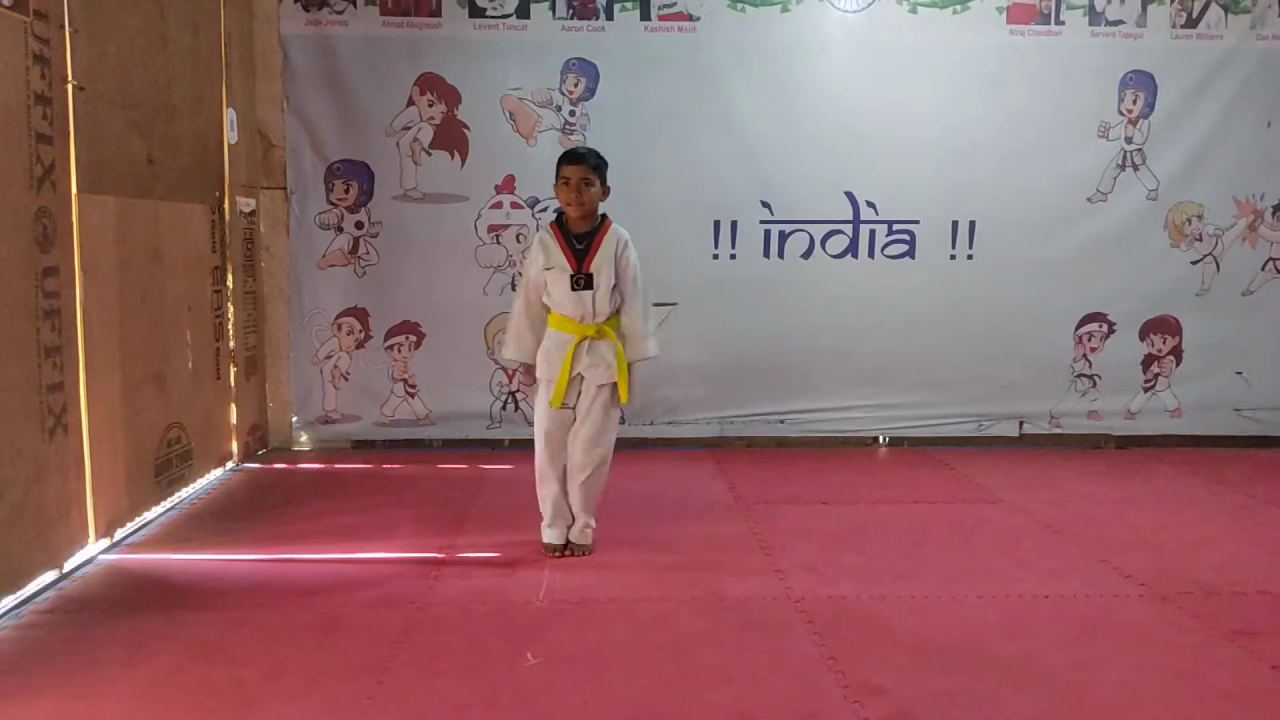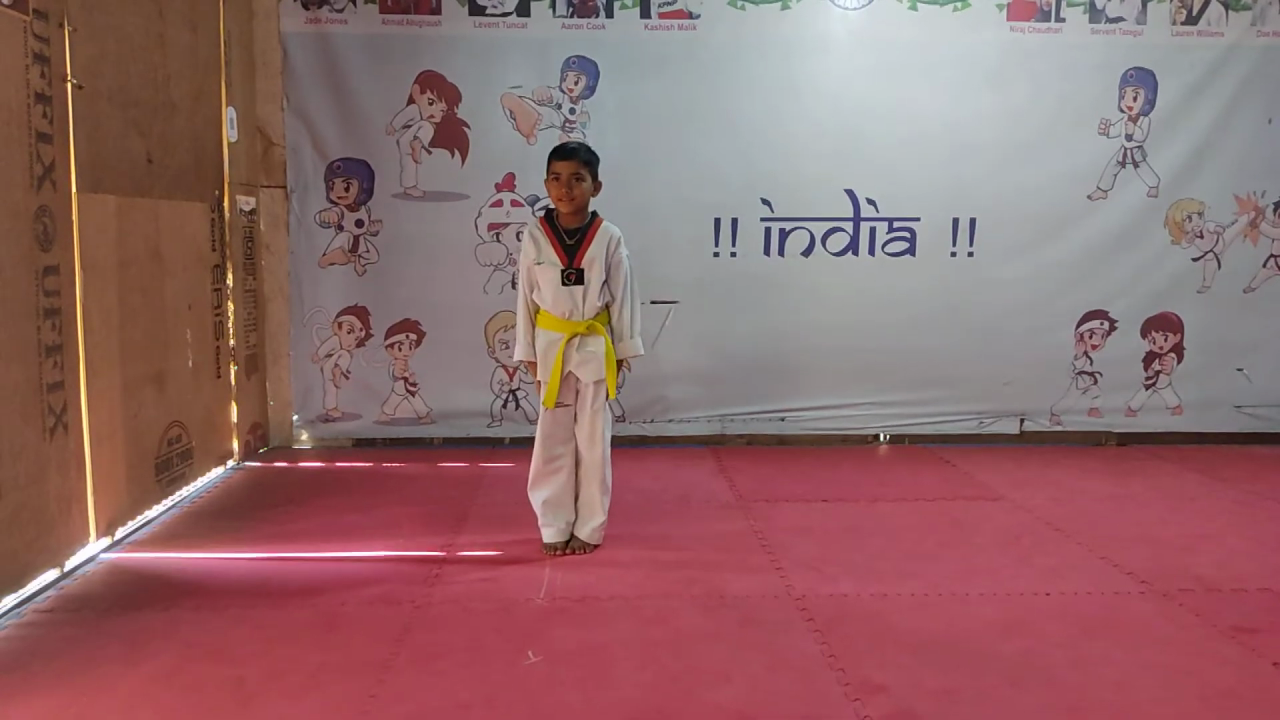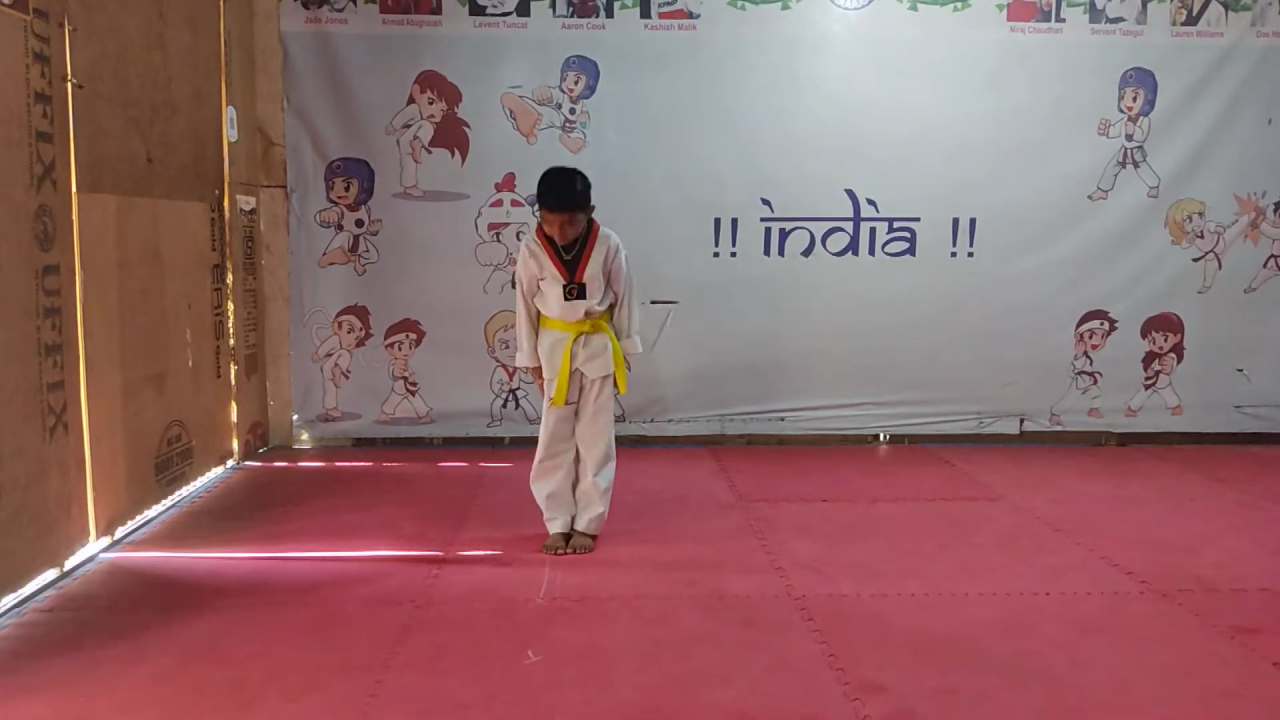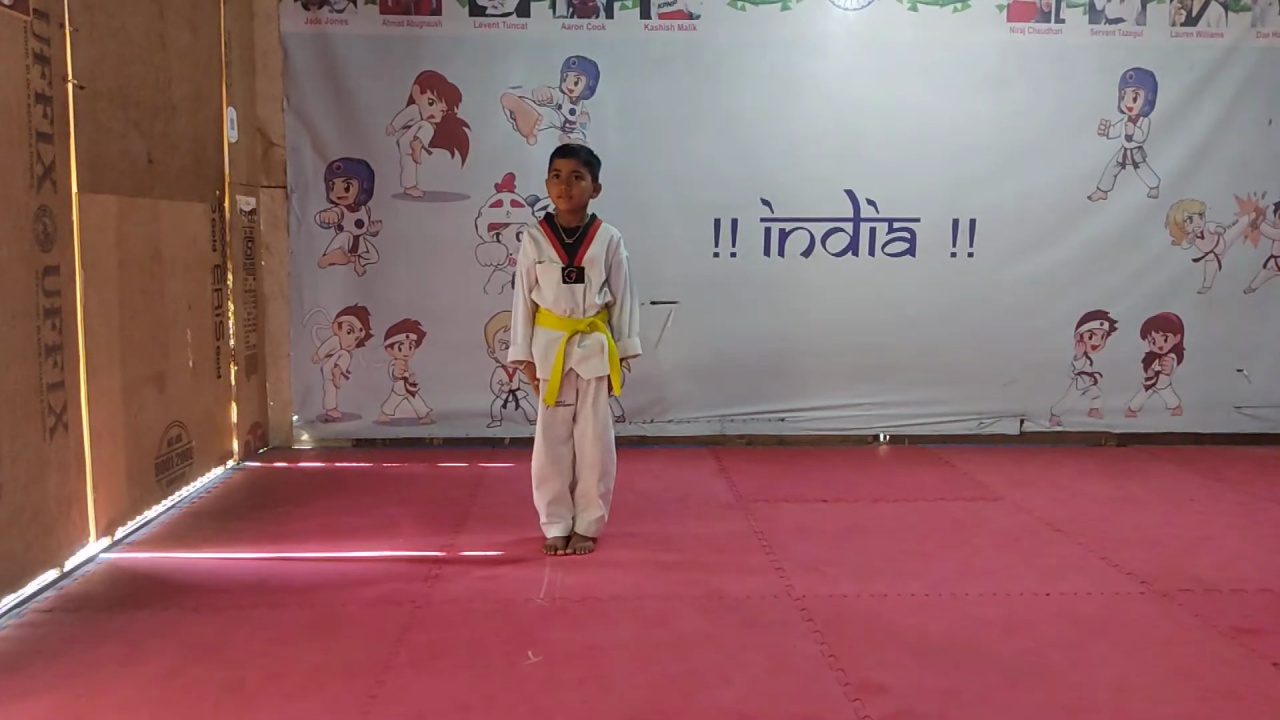
dt=0.7s
person 1, frame 1
left shoulder: (618, 241)
right shoulder: (543, 243)
left elbow: (634, 303)
right elbow: (528, 303)
left wrist: (635, 358)
right wrist: (524, 358)
left hip: (603, 352)
right hip: (558, 349)
left knee: (589, 447)
right knee: (549, 443)
left ankle: (582, 530)
right ankle: (556, 529)
person 1, frame 2
left shoulder: (610, 239)
right shoulder: (535, 239)
left elbow: (623, 299)
right elbow: (526, 299)
left wrist: (620, 356)
right wrist: (530, 357)
left hip: (595, 348)
right hip: (551, 347)
left knee: (593, 443)
right knee: (552, 443)
left ankle: (588, 529)
right ankle: (555, 529)
person 1, frame 3
left shoulder: (609, 246)
right shoulder: (531, 252)
left elbow: (624, 300)
right elbow: (526, 307)
left wrist: (622, 355)
right wrist: (533, 362)
left hip: (599, 347)
right hip: (555, 347)
left knee: (595, 437)
right knee: (554, 437)
left ankle: (587, 523)
right ankle: (557, 523)
person 1, frame 4
left shoulder: (609, 239)
right shoulder: (534, 239)
left elbow: (623, 298)
right elbow: (523, 298)
left wrist: (622, 354)
right wrist: (525, 356)
left hip: (594, 346)
right hip: (550, 345)
left knee: (594, 439)
right knee: (552, 439)
left ankle: (587, 525)
right ankle: (556, 525)
